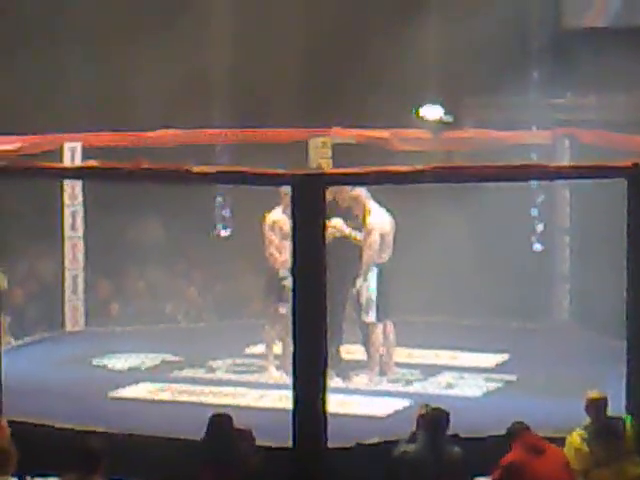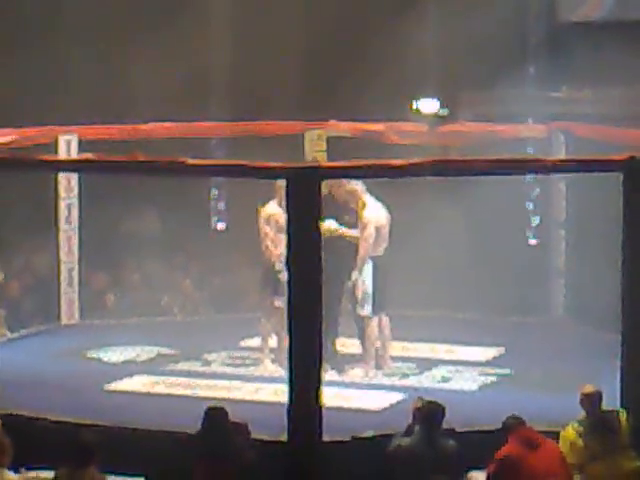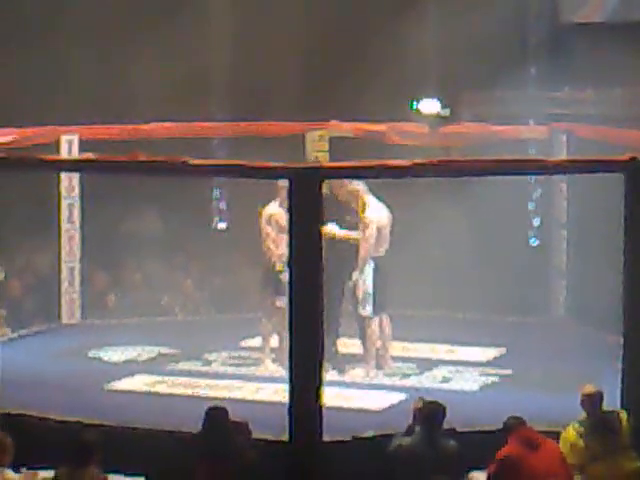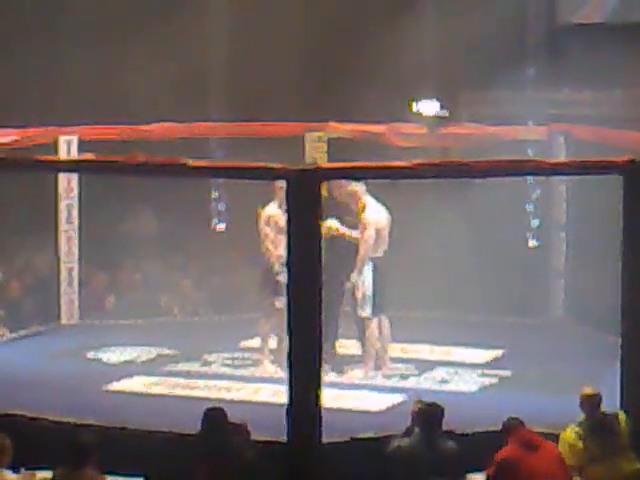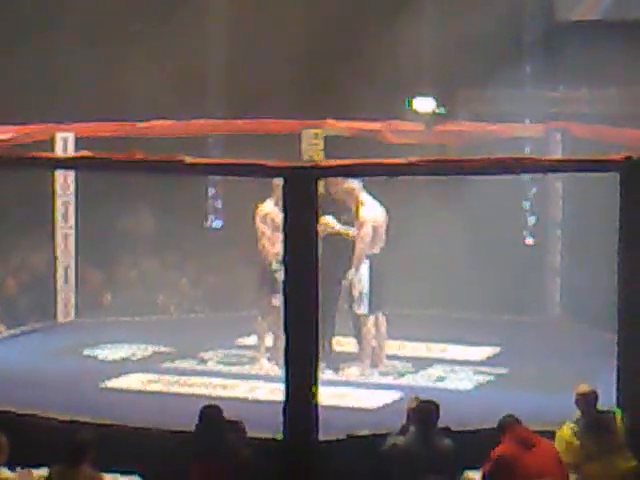
dt=0.1s
person 1, frame 1
left shoulder: (373, 220)
right shoulder: (385, 216)
left elbow: (370, 252)
left wrist: (361, 277)
left hip: (373, 271)
right hip: (383, 268)
left knee: (372, 321)
right knee: (384, 319)
left ankle: (373, 370)
right ankle: (388, 365)
person 1, frame 2
left shoulder: (368, 214)
right shoulder: (381, 209)
left elbow: (366, 245)
left wrist: (357, 270)
left hip: (370, 264)
right hip: (379, 262)
left knee: (368, 315)
right knee: (380, 312)
left ankle: (369, 364)
right ankle: (384, 358)
person 1, frame 3
left shoulder: (370, 214)
right shoulder: (382, 210)
left elbow: (368, 245)
left wrist: (358, 270)
left hip: (371, 265)
right hip: (381, 262)
left knee: (369, 315)
right knee: (382, 313)
left ankle: (370, 364)
right ankle: (385, 359)
person 1, frame 4
left shoulder: (369, 215)
right shoulder: (382, 211)
left elbow: (366, 246)
left wrist: (356, 272)
right wrist: (343, 230)
left hip: (370, 265)
right hip: (379, 263)
left knee: (368, 316)
right knee: (380, 313)
left ankle: (369, 364)
right ankle: (384, 360)
person 1, frame 5
left shoulder: (366, 212)
right shoulder: (378, 209)
left elbow: (363, 243)
left wrist: (353, 269)
left hip: (366, 263)
right hip: (377, 261)
left knee: (365, 313)
right knee: (377, 311)
left ankle: (366, 362)
right ankle: (380, 357)
person 2, frame 1
right shoulder: (328, 209)
right elbow: (325, 237)
left wrist: (347, 231)
right wrist: (331, 233)
left hip: (359, 270)
right hip: (336, 271)
right knee: (335, 315)
right ankle: (335, 360)
person 2, frame 2
left shoulder: (356, 205)
right shoulder: (325, 204)
right elbow: (320, 231)
left wrist: (341, 230)
right wrist: (324, 230)
left hip: (356, 264)
right hip: (332, 265)
right knee: (331, 309)
right ankle: (330, 354)
person 2, frame 3
right shoulder: (326, 204)
right elbow: (321, 232)
left wrist: (342, 233)
right wrist: (326, 232)
left hip: (357, 265)
right hip: (334, 265)
right knee: (332, 309)
right ankle: (331, 354)
person 2, frame 4
right shoulder: (326, 206)
right elbow: (320, 233)
left wrist: (342, 229)
right wrist: (327, 230)
right hip: (333, 266)
right knee: (331, 311)
right ankle: (329, 355)
person 2, frame 5
left shoulder: (353, 204)
right shoulder: (322, 203)
right elbow: (317, 231)
left wrist: (339, 227)
right wrist: (324, 228)
left hip: (353, 263)
right hip: (330, 264)
right knee: (328, 308)
right ankle: (326, 352)
person 3, frame 1
left shoulder: (290, 217)
right shoulder: (275, 218)
right elbow: (272, 250)
right wrist: (283, 274)
left hip: (290, 272)
right hip: (280, 273)
left knee: (289, 318)
right knee: (276, 318)
left ankle: (287, 361)
right ankle: (270, 363)
person 3, frame 2
left shoulder: (285, 211)
right shoulder: (270, 211)
right elbow: (268, 243)
right wrist: (279, 268)
left hip: (286, 265)
right hip: (276, 267)
left knee: (284, 311)
right knee: (272, 311)
left ankle: (282, 355)
right ankle: (265, 356)
person 3, frame 3
left shoulder: (287, 211)
right shoulder: (272, 212)
right elbow: (269, 243)
right wrist: (280, 268)
left hip: (287, 265)
right hip: (277, 267)
left knee: (285, 311)
right knee: (273, 311)
left ankle: (283, 355)
right ankle: (266, 356)
person 3, frame 4
left shoulder: (285, 212)
right shoulder: (270, 212)
right elbow: (268, 244)
right wrist: (278, 269)
left hip: (286, 266)
right hip: (276, 267)
left knee: (284, 311)
right knee: (273, 311)
left ankle: (281, 356)
right ankle: (265, 357)
person 3, frame 5
left shoulder: (281, 210)
right shoulder: (266, 210)
right elbow: (264, 241)
right wrist: (274, 267)
left hip: (283, 264)
right hip: (273, 264)
left knee: (280, 309)
right knee: (269, 309)
left ankle: (278, 353)
right ankle: (261, 354)
